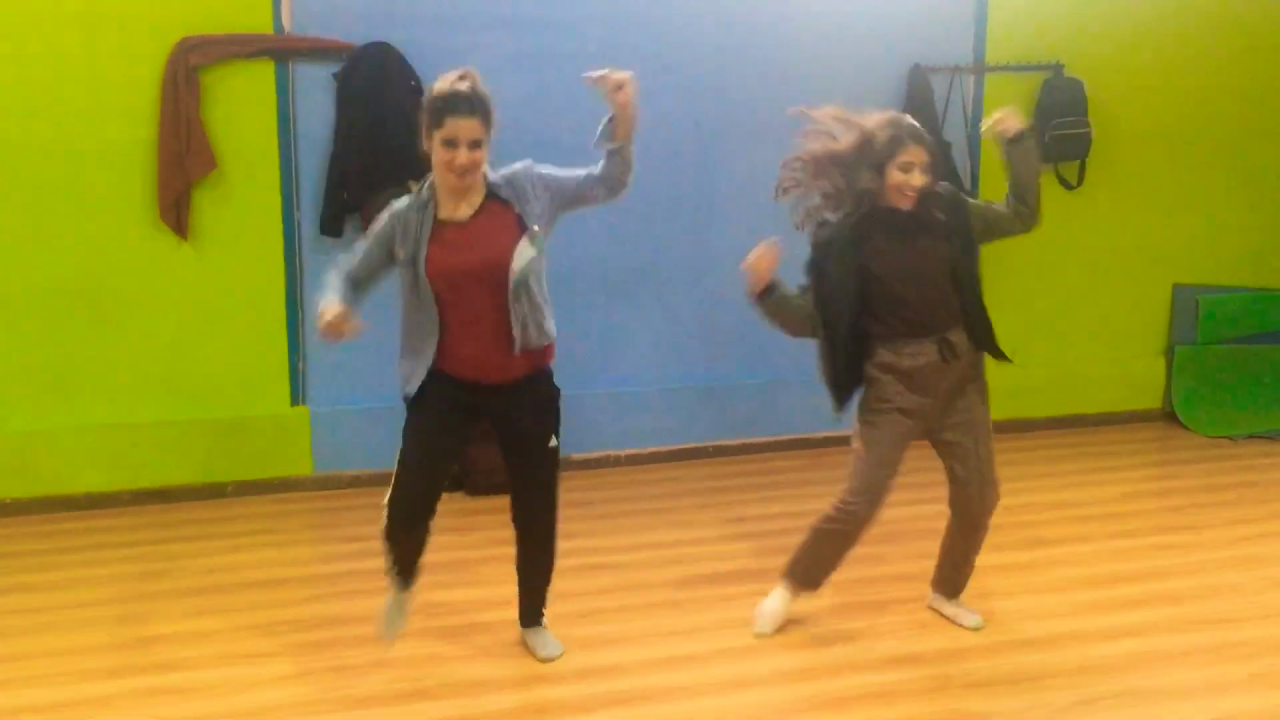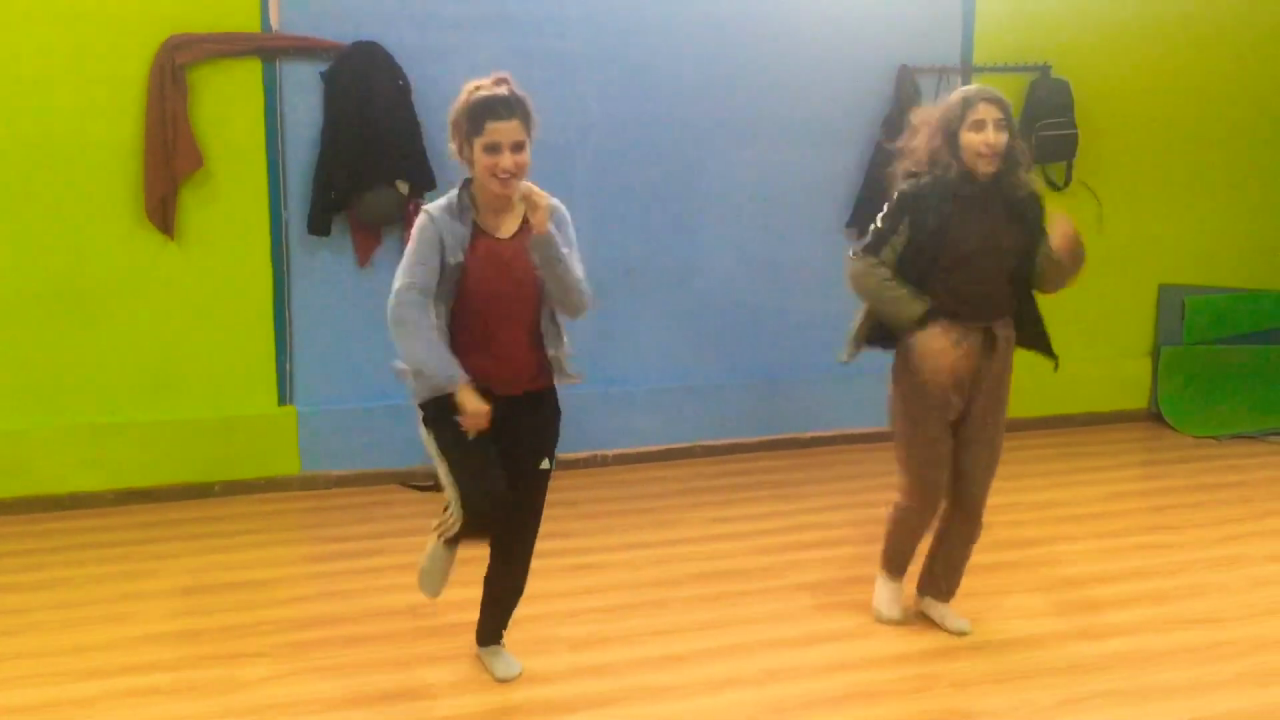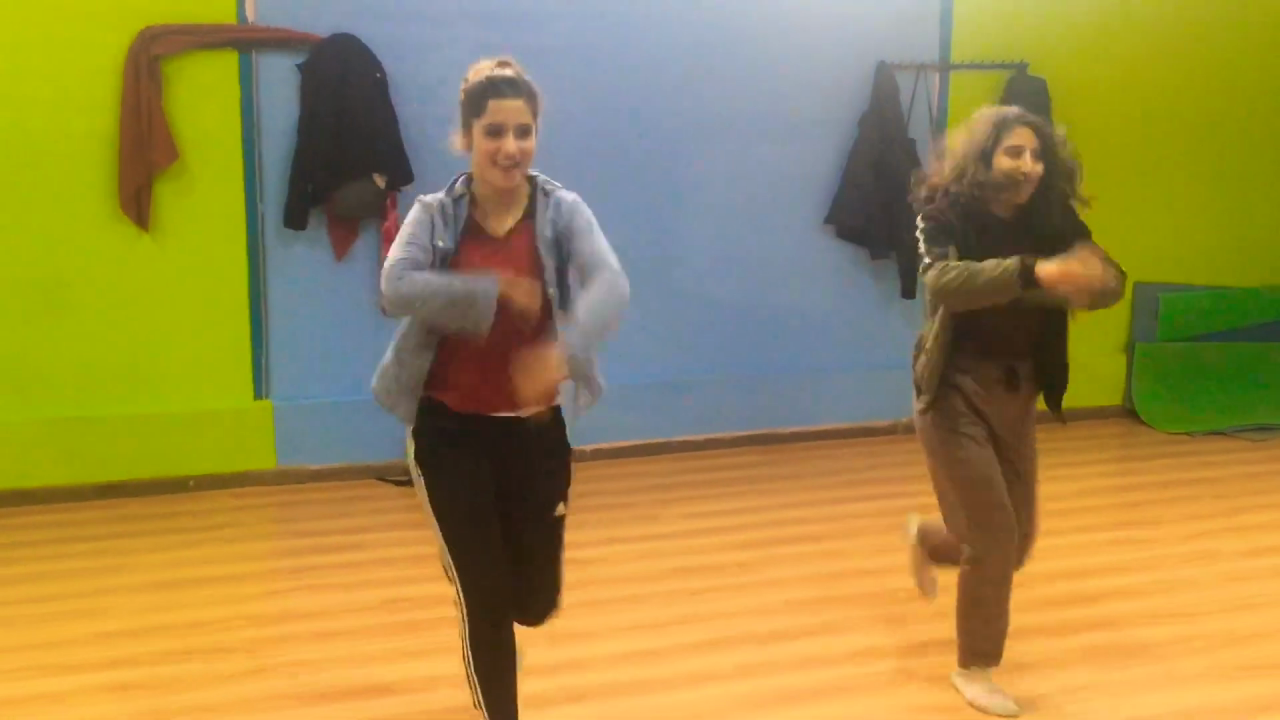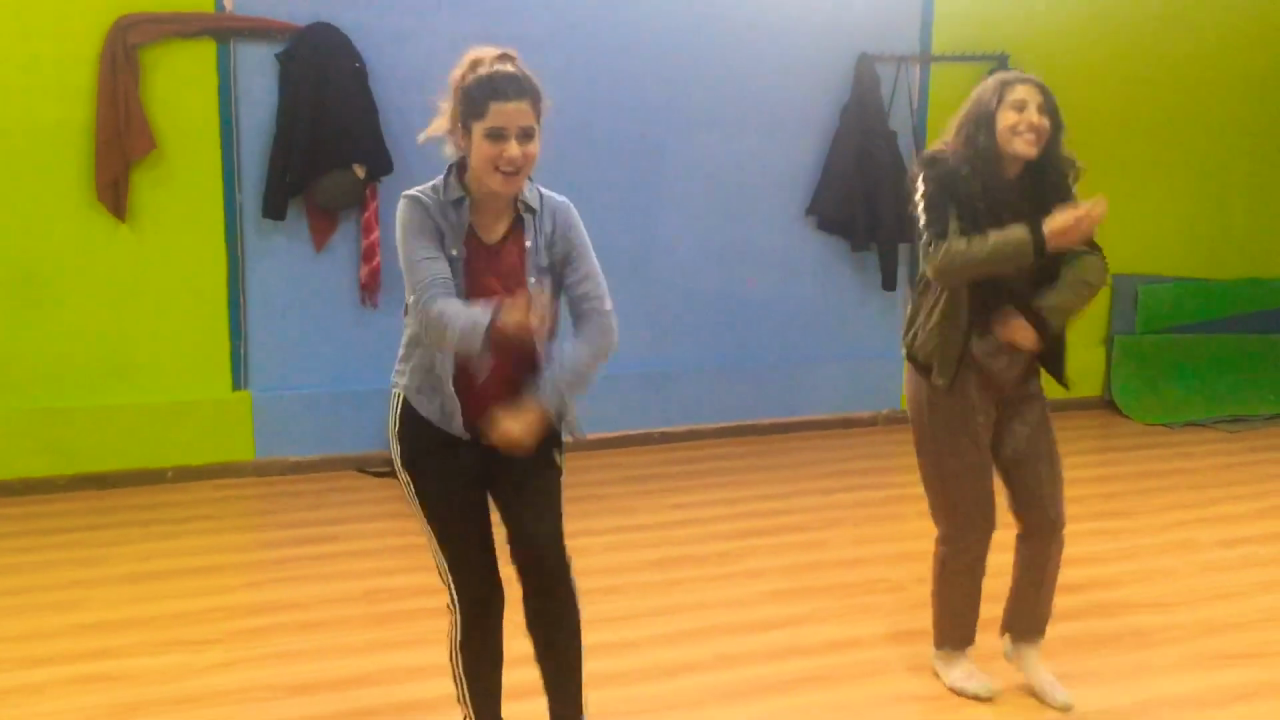
dt=0.5s
person 1, frame 1
left shoulder: (521, 189)
right shoulder: (407, 218)
left elbow: (608, 183)
right elbow: (353, 275)
left wrist: (620, 121)
right wrist: (334, 307)
left hip: (524, 380)
right hip: (444, 381)
left knee: (537, 517)
right knee: (406, 515)
left ankle: (532, 620)
right ankle: (402, 583)
person 1, frame 2
left shoulder: (549, 215)
right shoulder: (439, 221)
left elbow: (574, 302)
right elbow: (406, 308)
left wrist: (544, 237)
right wrist: (459, 390)
left hip: (530, 398)
right hip: (455, 394)
left knee: (518, 536)
right knee: (482, 501)
left ankle: (491, 638)
right ankle: (447, 538)
person 1, frame 3
left shoulder: (562, 210)
right shoulder: (433, 213)
left elbow: (611, 287)
right elbow: (396, 293)
left wrist: (563, 350)
right wrist: (492, 295)
left hip: (531, 425)
right hip: (448, 426)
left knee: (538, 594)
right knee: (484, 596)
left ankle: (510, 609)
person 1, frame 4
left shoulder: (556, 215)
right shoulder: (421, 211)
left elbow: (599, 324)
right elbow: (433, 313)
left wrist: (539, 407)
right wrist: (497, 321)
left hip: (526, 428)
right hip: (435, 424)
left knee: (546, 564)
right knee: (475, 596)
person 2, frame 1
left shoulder: (946, 214)
right shoulder: (843, 234)
left elbow: (1023, 217)
right elbow: (806, 321)
left wrist: (1018, 142)
right wrist: (763, 287)
left hip: (957, 374)
right hip: (893, 380)
left knee: (978, 496)
right knee: (859, 503)
left ankle: (948, 592)
right ankle: (792, 586)
person 2, frame 2
left shoulder: (1019, 200)
right shoulder: (920, 196)
left elbow: (1047, 280)
right elbow: (866, 265)
left wrist: (1064, 249)
right wrist: (922, 325)
left hip: (991, 360)
right hip: (928, 358)
left knee: (970, 499)
right knee: (926, 492)
left ankle: (935, 595)
right ankle: (889, 576)
person 2, frame 3
left shoulder: (1054, 220)
right shoulder: (944, 212)
left elbow: (1110, 283)
right elbow: (944, 283)
left wrist: (1078, 281)
right wrist: (1033, 274)
left hip: (1016, 398)
right hip: (953, 396)
left knee: (1013, 544)
right knee: (991, 541)
left ankle: (929, 540)
right ankle: (974, 670)
person 2, frame 4
left shoulder: (1046, 187)
right shoulder: (943, 179)
left elbow: (1090, 265)
right elbow: (944, 263)
left wrist: (1040, 319)
right wrist: (1039, 238)
left hip: (1016, 375)
right hip: (948, 374)
left knee: (1045, 516)
right knee: (965, 526)
left ankle: (1025, 645)
right ankle: (951, 652)
